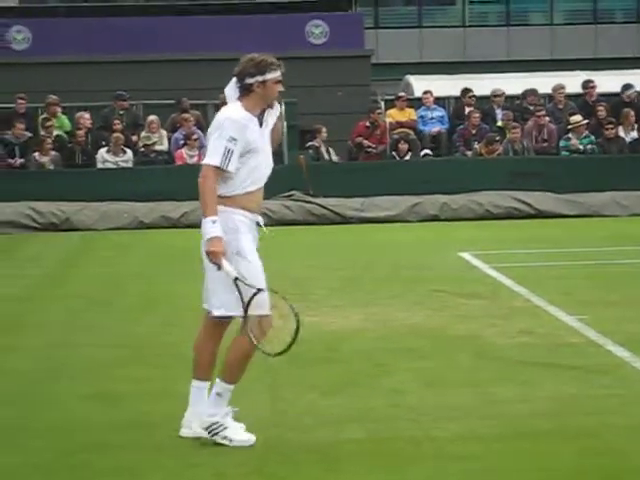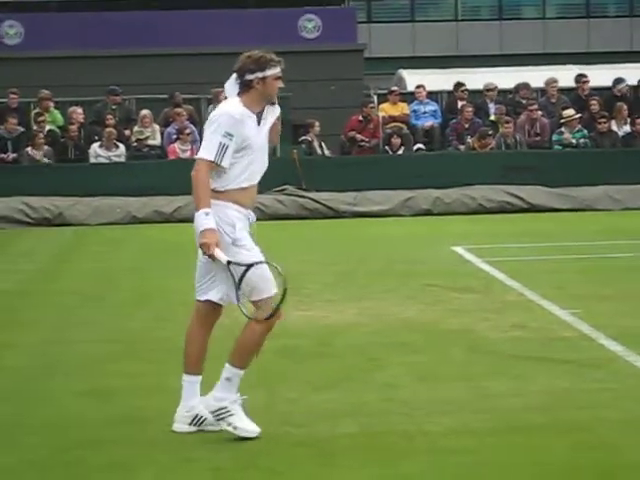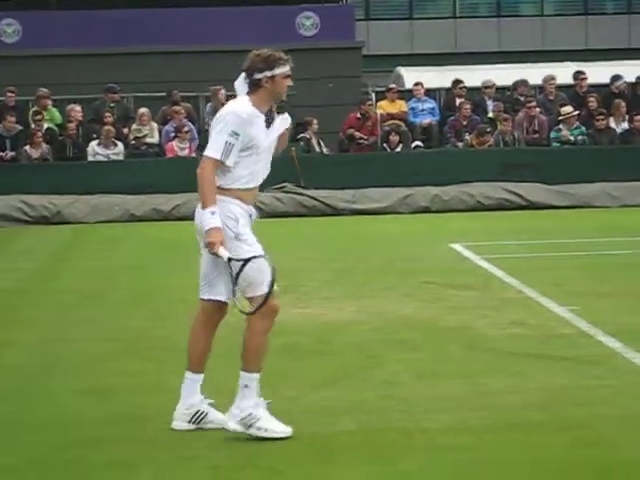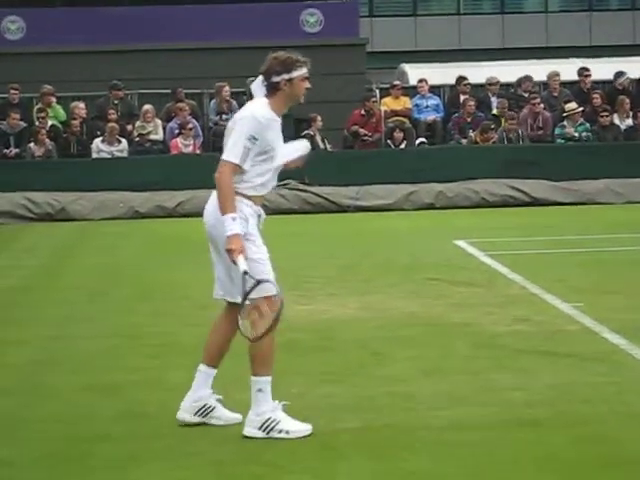
dt=0.1s
person 1, frame 1
left shoulder: (252, 119)
right shoulder: (233, 120)
left elbow: (264, 156)
right elbow: (207, 177)
left wrist: (276, 116)
right wrist: (213, 232)
left hip: (241, 226)
right hip: (230, 226)
left knee: (218, 320)
right knee: (258, 322)
left ankle: (198, 413)
right ankle: (213, 408)
person 1, frame 2
left shoulder: (250, 116)
right shoulder: (230, 116)
left elbow: (259, 153)
right elbow: (200, 171)
left wrist: (275, 117)
right wrist: (206, 224)
left hip: (232, 219)
right hip: (224, 219)
left knee: (206, 312)
right knee: (268, 307)
left ankle: (190, 408)
right ankle: (223, 396)
person 1, frame 3
left shoulder: (255, 114)
right shoulder: (238, 113)
right elbow: (206, 170)
left wrist: (278, 136)
right wrist: (213, 222)
left hip: (230, 215)
right hip: (226, 216)
left knee: (213, 308)
right knee: (265, 307)
left ankle: (191, 406)
right ankle: (247, 410)
person 1, frame 4
left shoulder: (270, 116)
right shoulder: (256, 116)
right elbow: (224, 174)
left wrist: (290, 156)
right wrist: (233, 229)
left hip: (237, 217)
right hip: (235, 218)
left knee: (235, 309)
left ankle: (198, 398)
right ankle: (262, 414)
